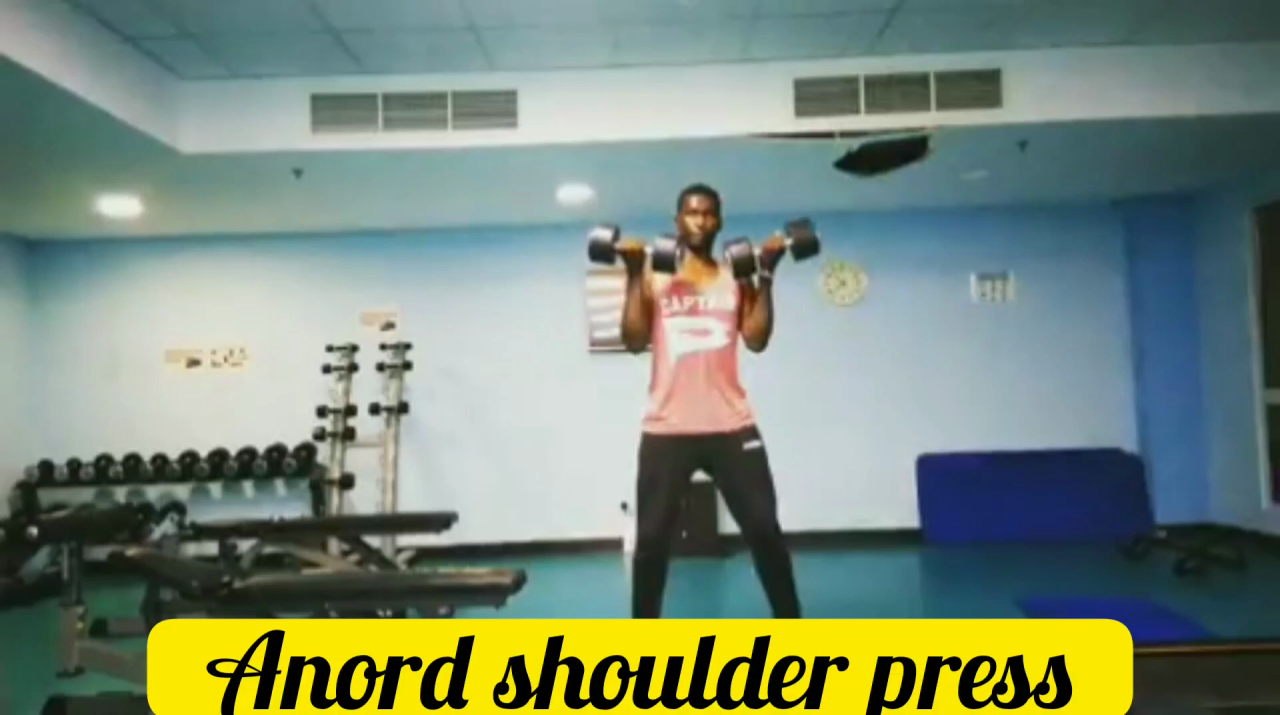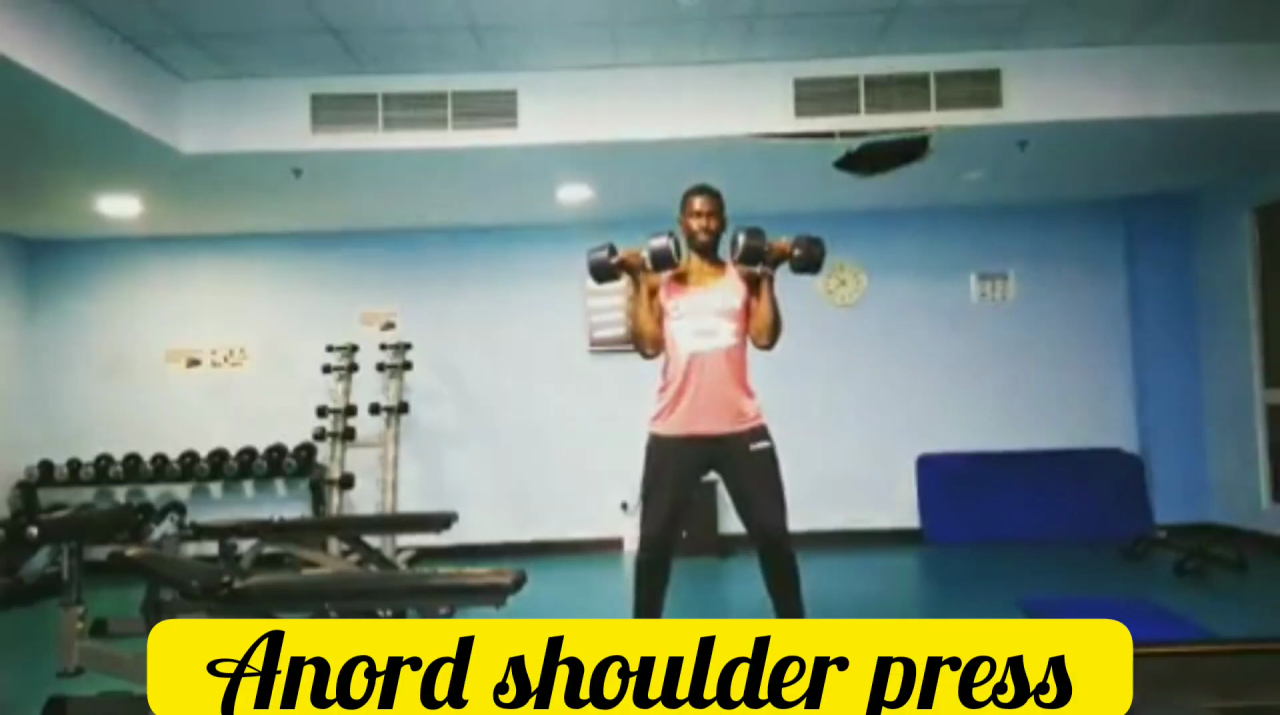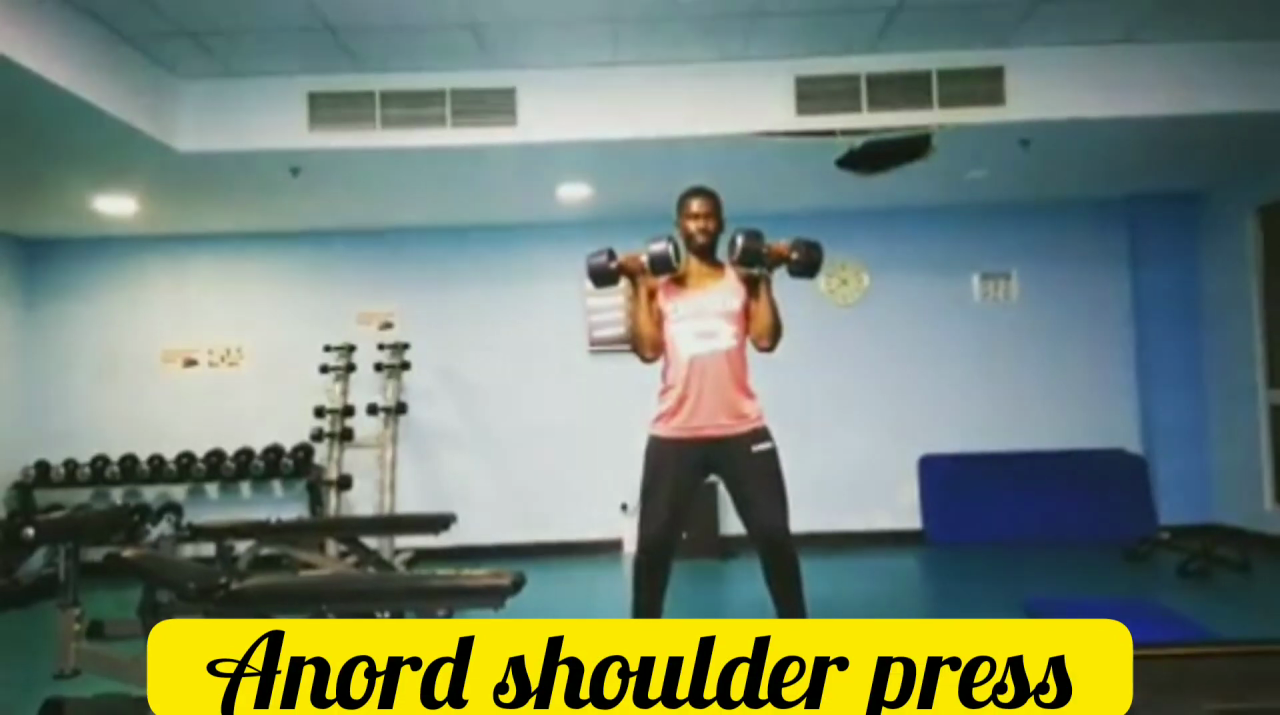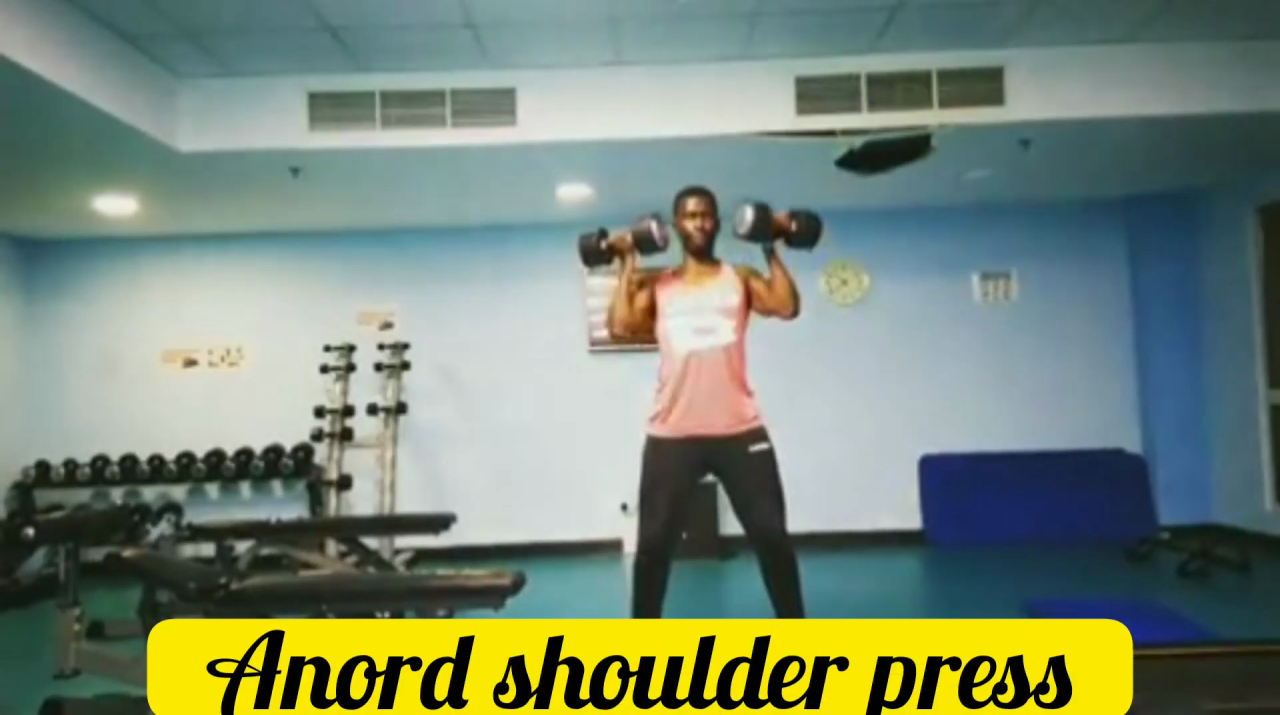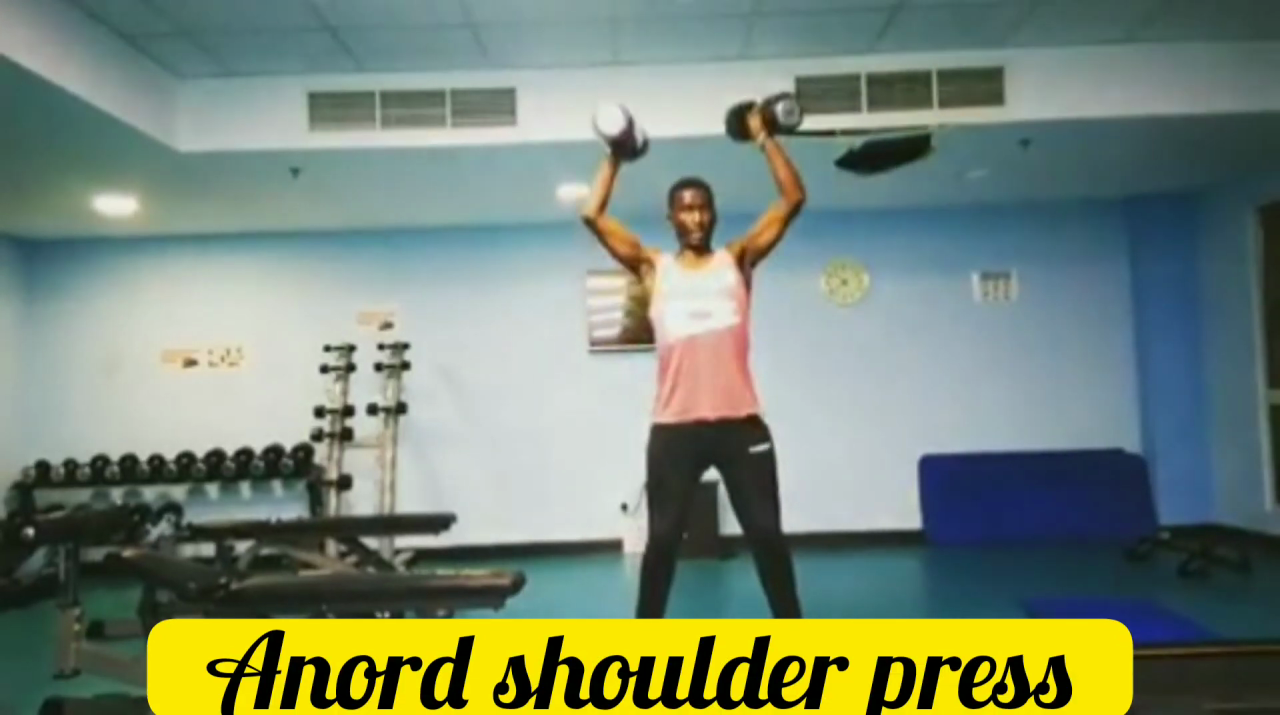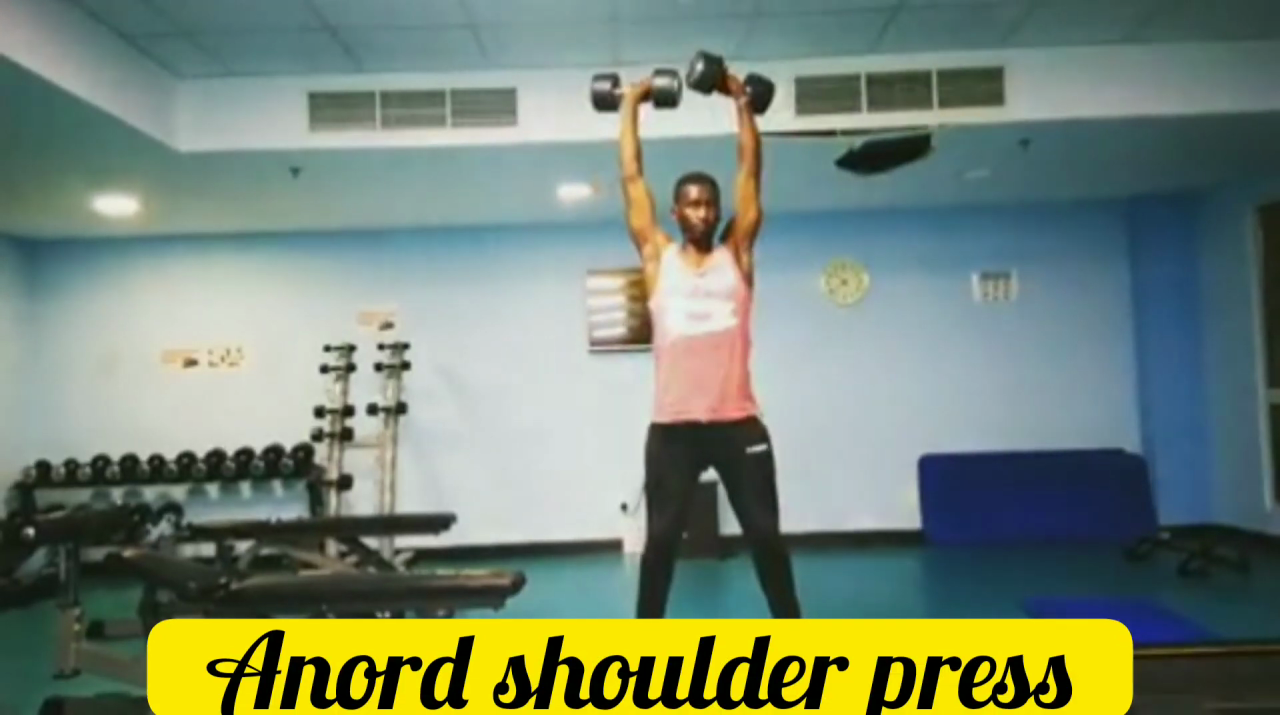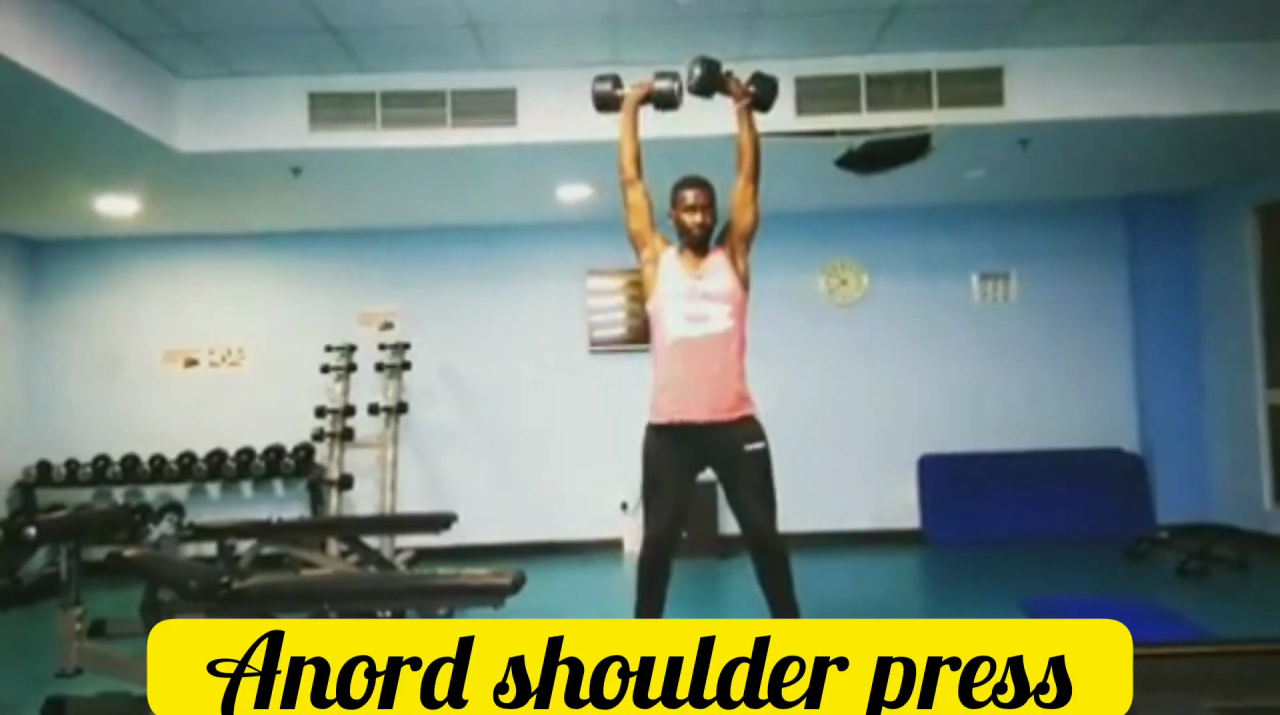
dt=0.5s
person 1, frame 1
left shoulder: (736, 277)
right shoulder: (654, 277)
left elbow: (756, 339)
right elbow: (635, 341)
left wrist: (765, 274)
right wrist: (634, 273)
left hip: (730, 426)
right hip: (667, 428)
left knee: (764, 528)
right knee: (652, 537)
person 1, frame 2
left shoulder: (745, 278)
right shoulder: (660, 282)
left elbow: (765, 337)
right elbow: (648, 345)
left wrist: (769, 274)
right wrist: (638, 281)
left hip: (741, 427)
right hip: (675, 430)
left knee: (771, 532)
right knee: (656, 538)
person 1, frame 3
left shoulder: (742, 280)
right shoulder: (659, 285)
left elbow: (766, 339)
right elbow: (647, 349)
left wrist: (764, 279)
right wrist: (638, 285)
left hip: (741, 429)
right hip: (675, 433)
left knee: (774, 534)
right knee: (654, 541)
person 1, frame 4
left shoulder: (740, 279)
right shoulder: (656, 286)
left elbow: (788, 307)
right elbow: (620, 327)
left wrist: (773, 252)
right wrist: (626, 265)
left hip: (739, 429)
right hip: (672, 433)
left knee: (771, 534)
right knee: (654, 540)
person 1, frame 5
left shoulder: (737, 260)
right shoulder: (653, 266)
left elbow: (793, 198)
right elbow: (592, 215)
left wrist: (765, 138)
right wrist: (614, 157)
left hip: (739, 421)
right hip: (675, 426)
left knee: (766, 534)
right knee: (662, 539)
person 1, frame 6
left shoulder: (738, 254)
right shoulder: (658, 257)
left elbow: (750, 170)
right elbow: (632, 177)
left wrist: (742, 101)
right wrist: (631, 105)
left hip: (738, 424)
right hip: (673, 427)
left knee: (765, 536)
right knee: (661, 539)
person 1, frame 7
left shoulder: (732, 257)
right shoulder: (655, 259)
left elbow: (748, 175)
right elbow: (630, 180)
left wrist: (742, 104)
right wrist: (631, 108)
left hip: (734, 424)
right hip: (670, 427)
left knee: (763, 534)
right knee: (658, 540)
